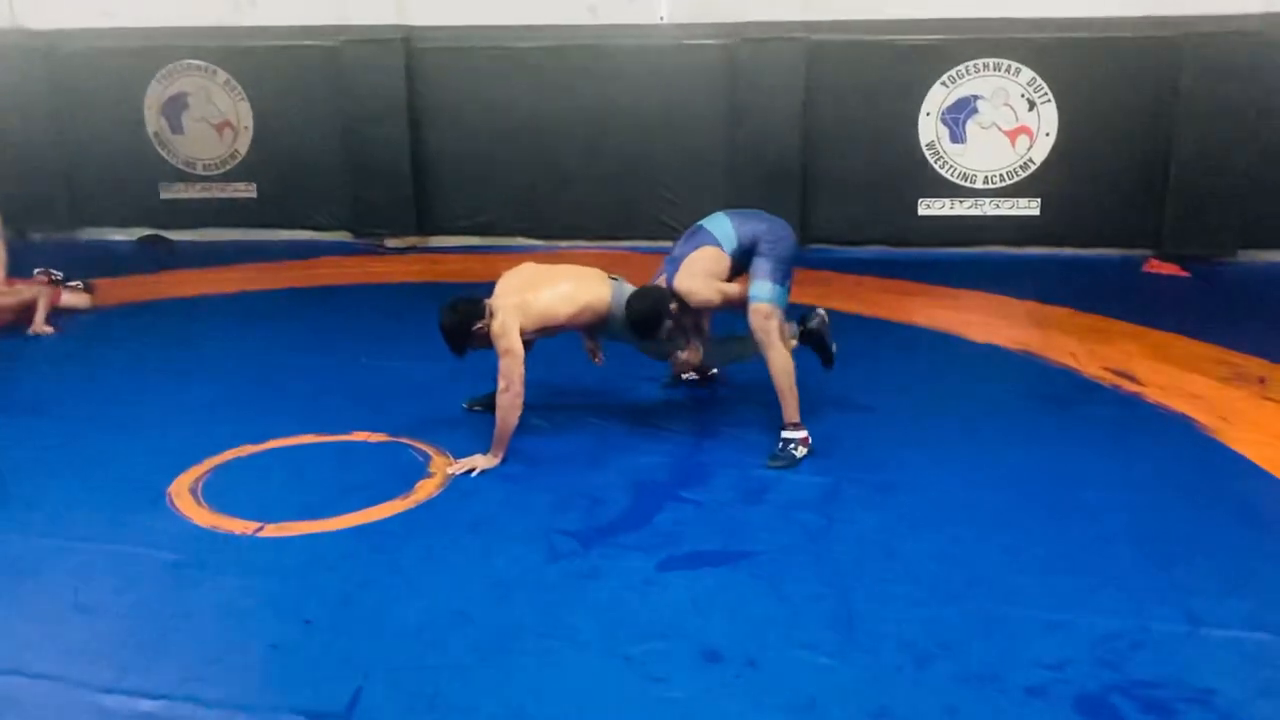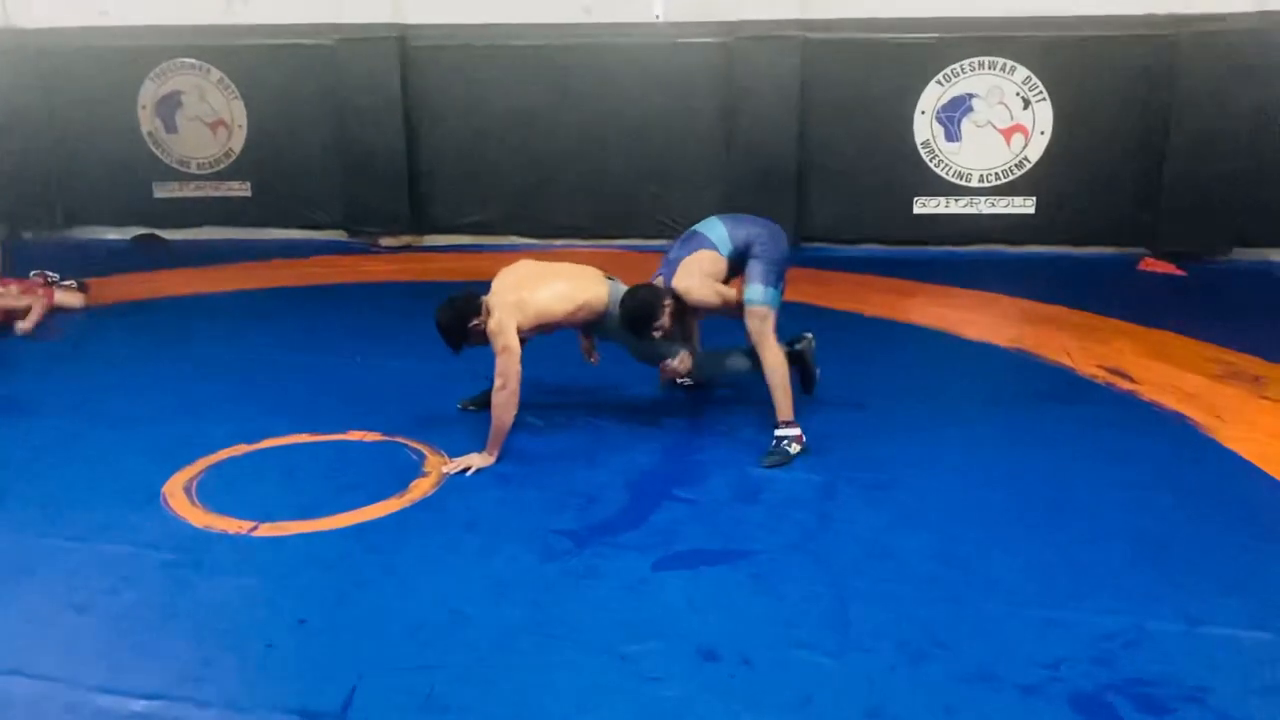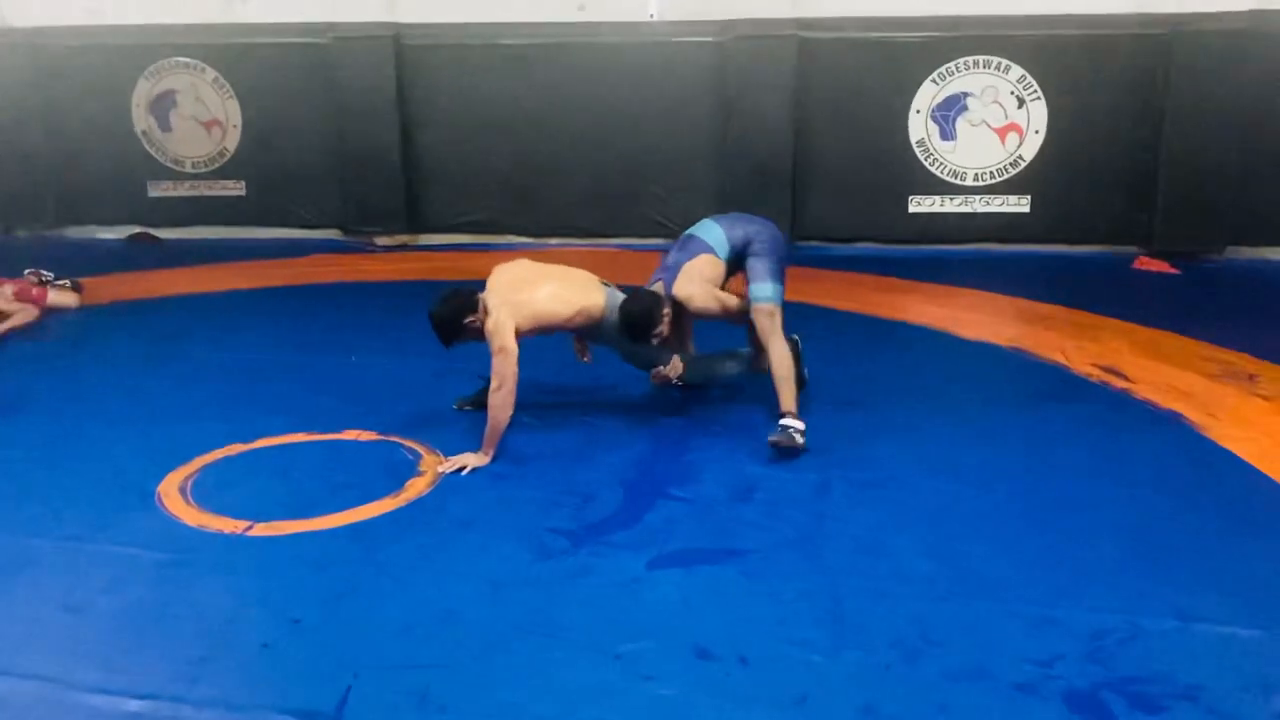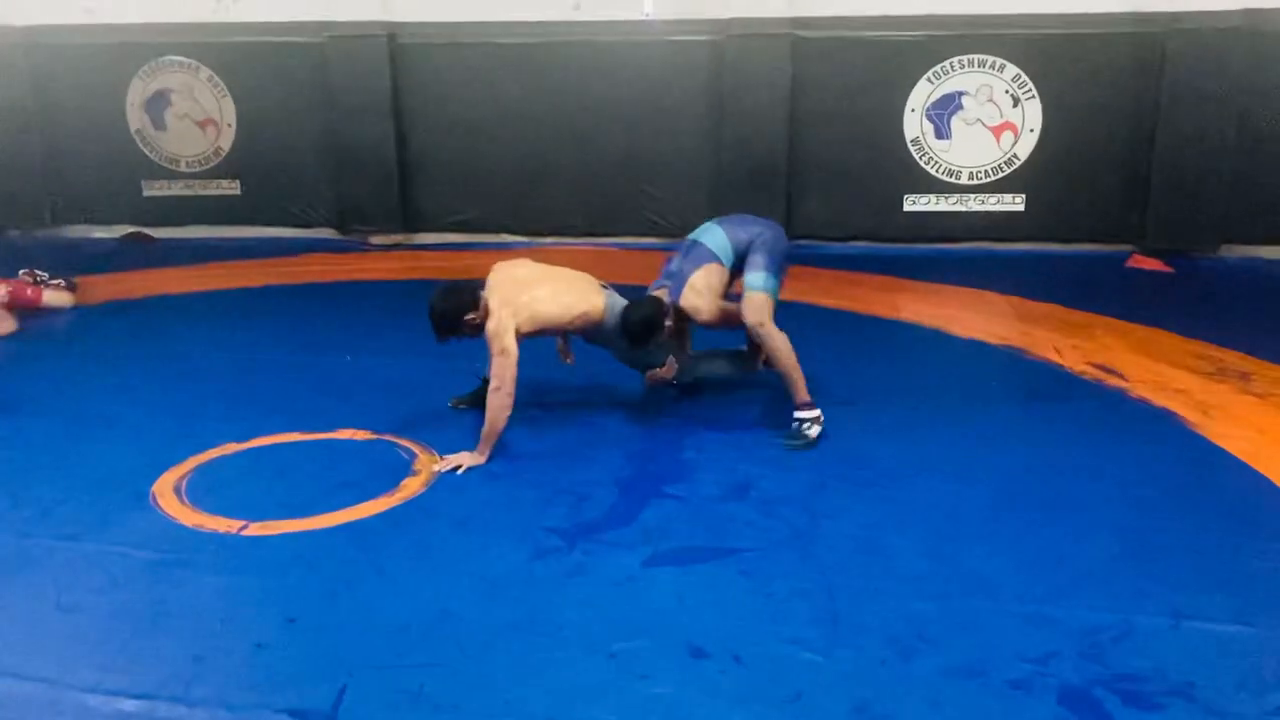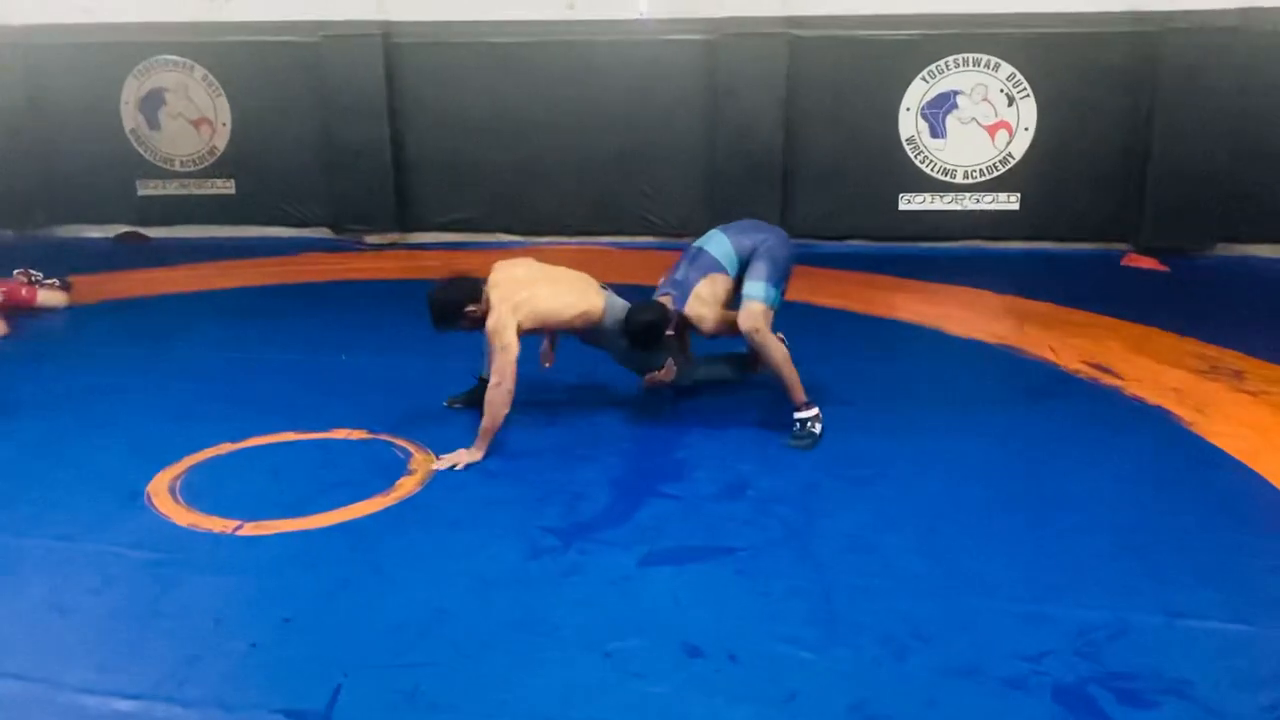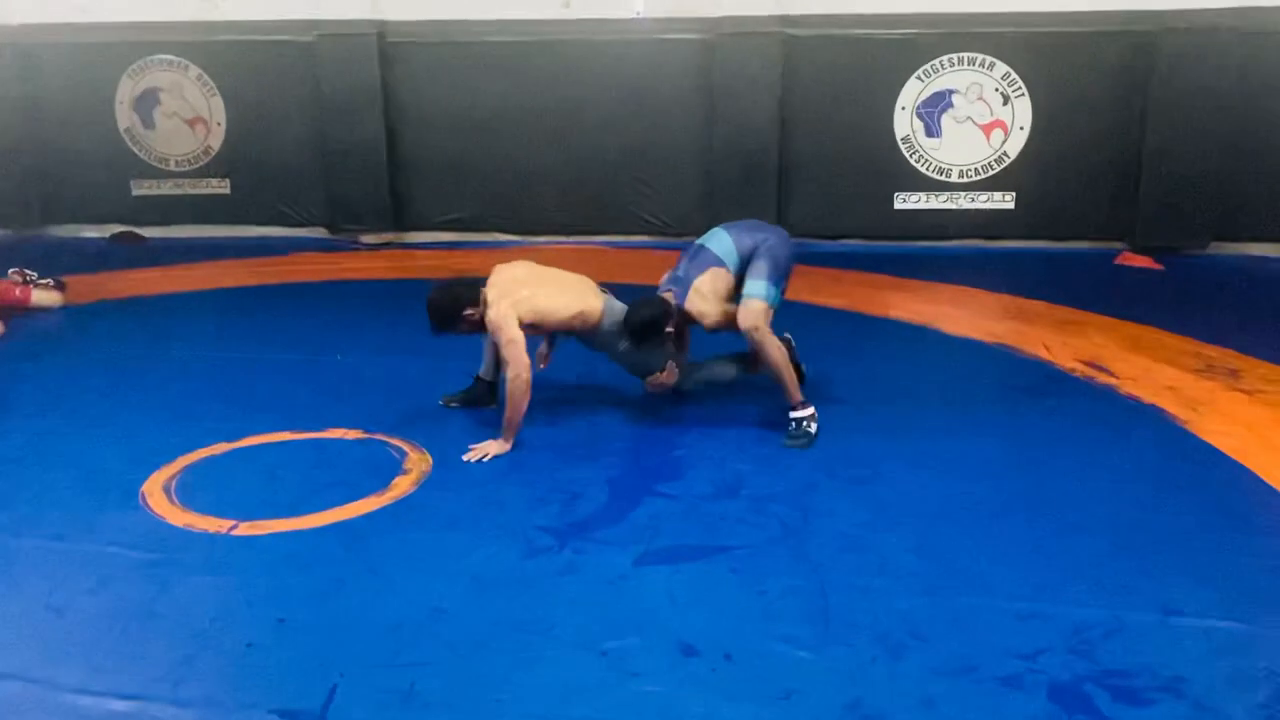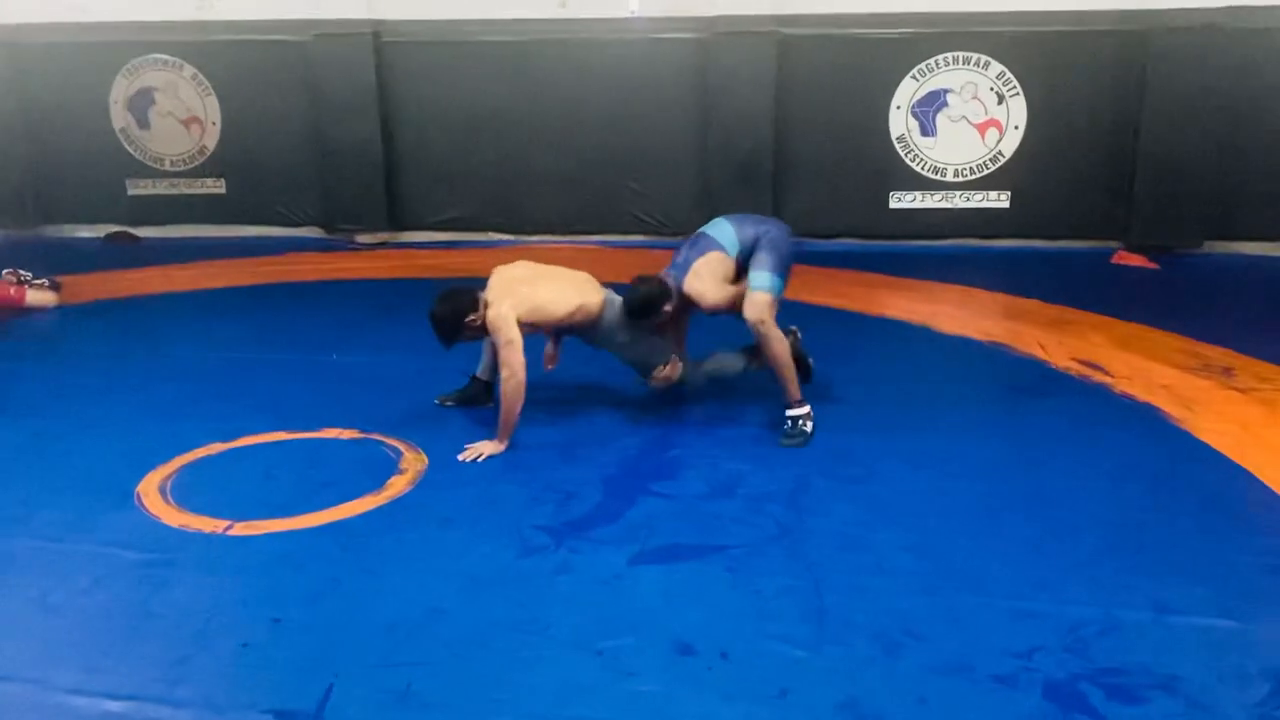
dt=0.1s
person 1, frame 1
left shoulder: (503, 323)
right shoulder: (509, 280)
left elbow: (512, 391)
left wrist: (494, 455)
right wrist: (590, 335)
left hip: (619, 311)
right hip: (608, 284)
left knee: (701, 355)
left ankle: (799, 332)
person 1, frame 2
left shoulder: (499, 321)
right shoulder: (507, 277)
left elbow: (507, 389)
left wrist: (490, 454)
right wrist: (586, 333)
left hip: (614, 312)
right hip: (605, 286)
left knee: (691, 366)
person 1, frame 3
left shoulder: (497, 320)
right shoulder: (502, 273)
left elbow: (503, 389)
left wrist: (485, 454)
left hip: (609, 317)
right hip: (597, 289)
left knee: (683, 370)
person 1, frame 4
left shoulder: (501, 322)
right shoulder: (501, 273)
left elbow: (502, 391)
left wrist: (481, 453)
left hip: (609, 318)
right hip: (599, 290)
person 1, frame 5
left shoulder: (500, 317)
right shoulder: (502, 269)
left elbow: (503, 387)
left wrist: (478, 449)
left hip: (607, 323)
right hip: (596, 295)
left knee: (676, 374)
left ankle: (757, 361)
right ankle: (481, 389)
person 1, frame 6
left shoulder: (498, 313)
right shoulder: (501, 274)
left elbow: (520, 377)
left wrist: (505, 439)
right wrist: (547, 341)
left hip: (606, 326)
right hip: (592, 296)
left knee: (681, 379)
right ankle: (483, 388)
person 1, frame 7
left shoulder: (497, 314)
right shoulder: (502, 276)
left elbow: (514, 378)
left wrist: (500, 441)
right wrist: (554, 341)
left hip: (606, 321)
right hip: (593, 292)
left knee: (683, 373)
right ankle: (480, 388)
person 2, frame 1
left shoulder: (695, 293)
right shoulder: (657, 292)
left elbow: (747, 293)
left hip: (769, 235)
right hip: (737, 228)
left knee: (763, 327)
left ankle: (795, 431)
right ankle: (705, 367)
person 2, frame 2
left shoulder: (694, 294)
right shoulder: (654, 294)
left elbow: (743, 302)
left hip: (762, 238)
right hip: (729, 234)
left knee: (760, 329)
left ankle: (788, 431)
person 2, frame 3
left shoulder: (696, 299)
right shoulder: (652, 296)
left elbow: (740, 307)
left hip: (759, 237)
right hip: (724, 232)
left knee: (767, 325)
left ankle: (791, 423)
person 2, frame 4
left shoulder: (701, 310)
right shoulder: (654, 299)
left elbow: (746, 315)
left hip: (761, 236)
right hip: (727, 232)
left knee: (757, 320)
left ankle: (807, 410)
person 2, frame 5
left shoulder: (705, 318)
right shoulder: (658, 305)
left elbow: (746, 324)
left hip: (767, 243)
right hip: (734, 238)
left knee: (753, 327)
left ankle: (805, 410)
person 2, frame 6
left shoulder: (708, 314)
right shoulder: (661, 300)
left elbow: (748, 322)
left hip: (768, 243)
right hip: (734, 237)
left knee: (752, 324)
left ankle: (802, 409)
person 2, frame 7
left shoulder: (708, 297)
right shoulder: (660, 286)
left hip: (768, 236)
right hip: (734, 230)
left knee: (757, 318)
left ankle: (799, 408)
